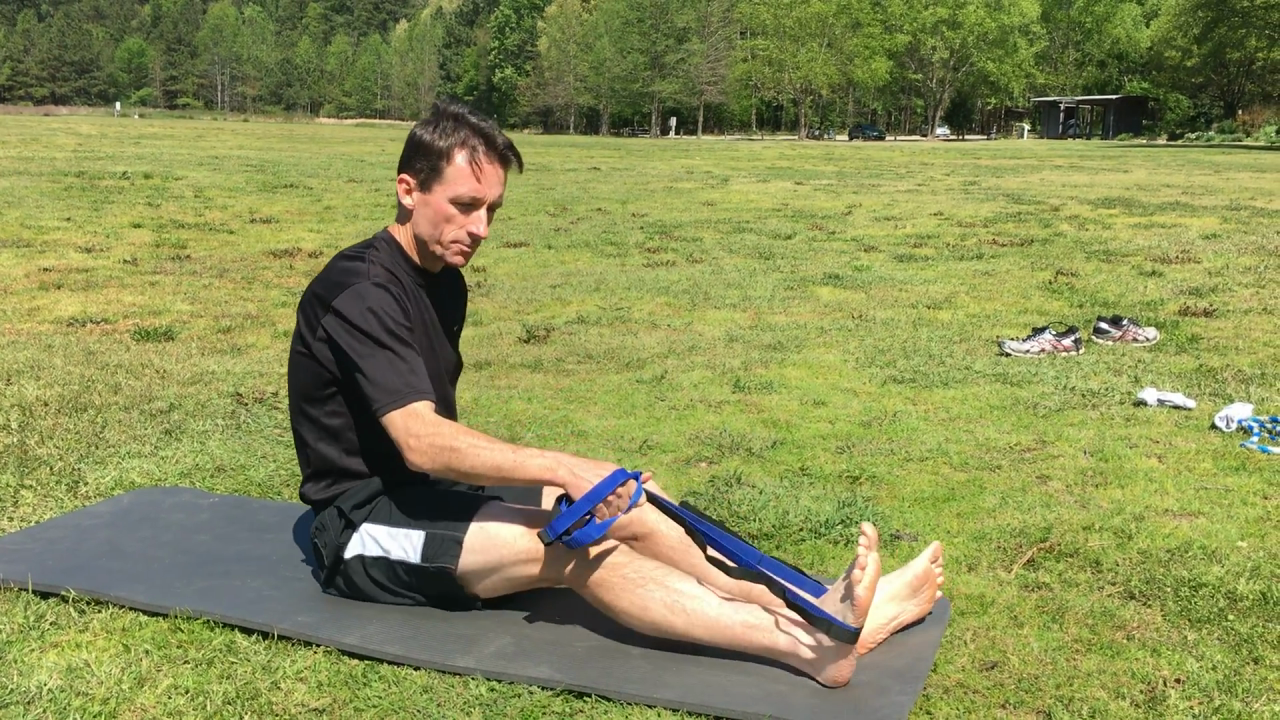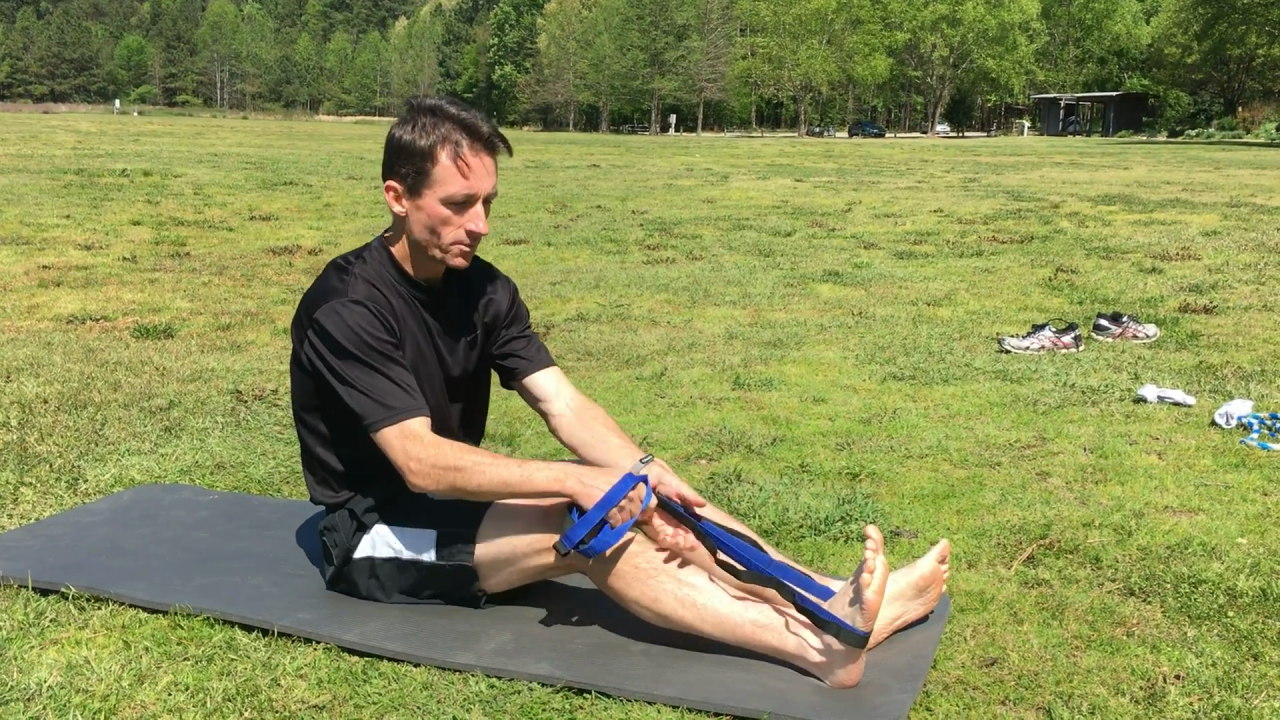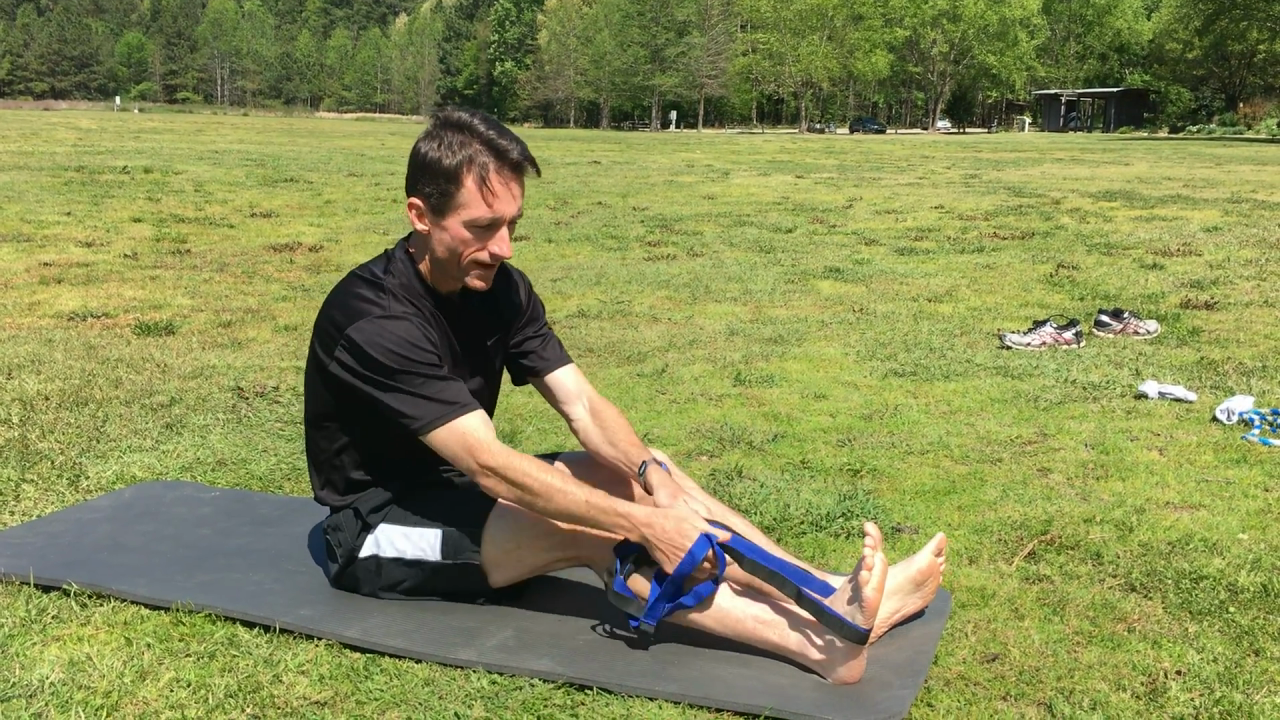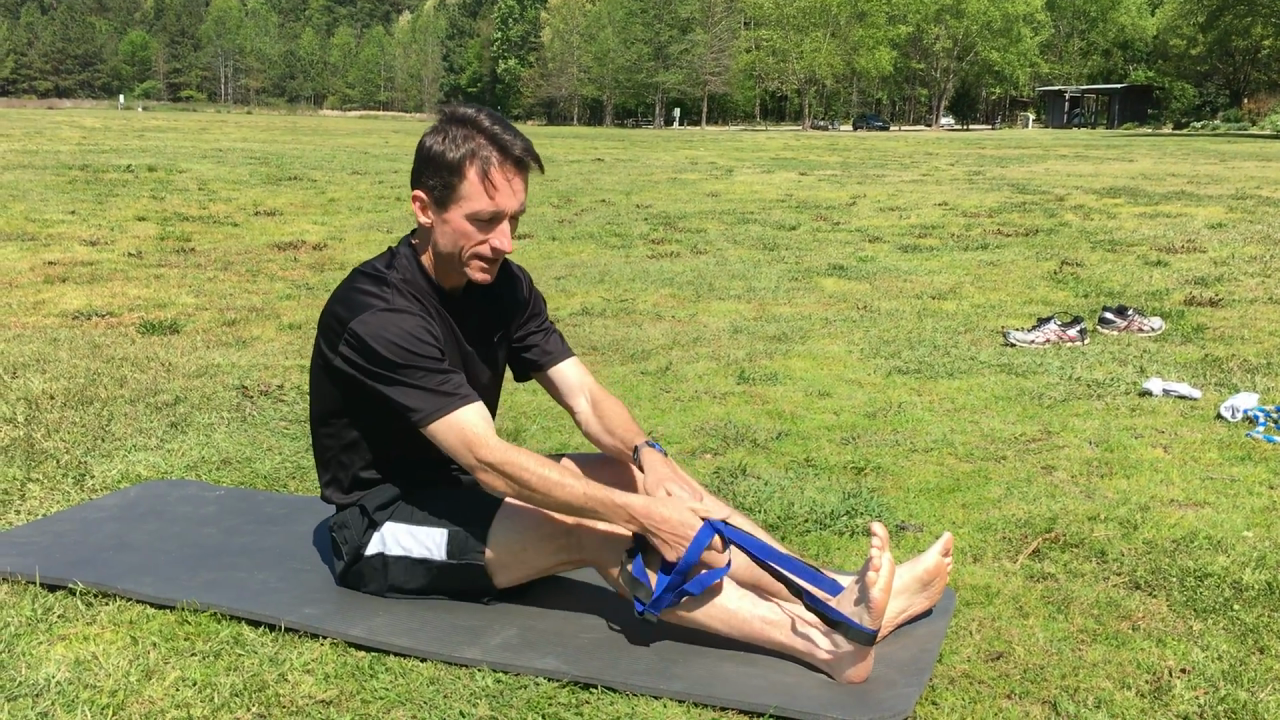
dt=0.4s
person 1, frame 1
left shoulder: (443, 284)
right shoulder: (360, 292)
right elbow: (421, 443)
left wrist: (542, 468)
right wrist: (557, 468)
left hip: (429, 495)
right hip: (363, 526)
left knee: (627, 507)
right knee: (573, 548)
left ankle: (818, 615)
right ankle: (803, 645)
person 1, frame 2
left shoulder: (484, 289)
right shoulder: (347, 307)
left elbow: (562, 403)
right elbow: (421, 462)
left wrist: (645, 473)
right wrist: (571, 478)
left hip: (449, 496)
right hip: (372, 530)
left knee: (637, 501)
left ankle: (830, 605)
right ankle: (813, 646)
person 1, frame 3
left shoulder: (500, 289)
right shoulder: (373, 318)
left elbow: (583, 405)
right elbow: (494, 466)
left wrist: (654, 477)
right wrist: (646, 527)
left hip: (452, 490)
right hip: (375, 527)
left knee: (631, 474)
right knee: (584, 525)
left ankle: (825, 600)
right ankle: (813, 641)
person 1, frame 4
left shoulder: (503, 287)
right shoulder: (377, 312)
left elbow: (585, 394)
right elbow: (489, 460)
left wrist: (643, 457)
right wrist: (643, 514)
left hip: (459, 488)
right hip: (382, 524)
left knee: (649, 474)
right knee: (592, 527)
left ankle: (833, 600)
right ankle: (822, 641)
